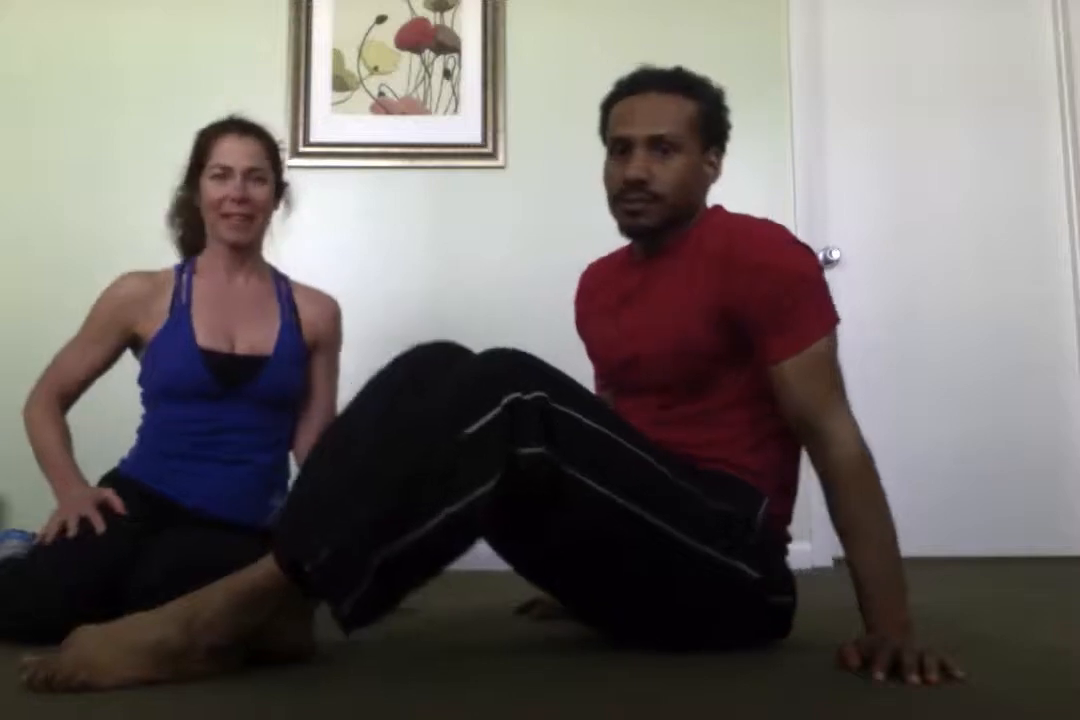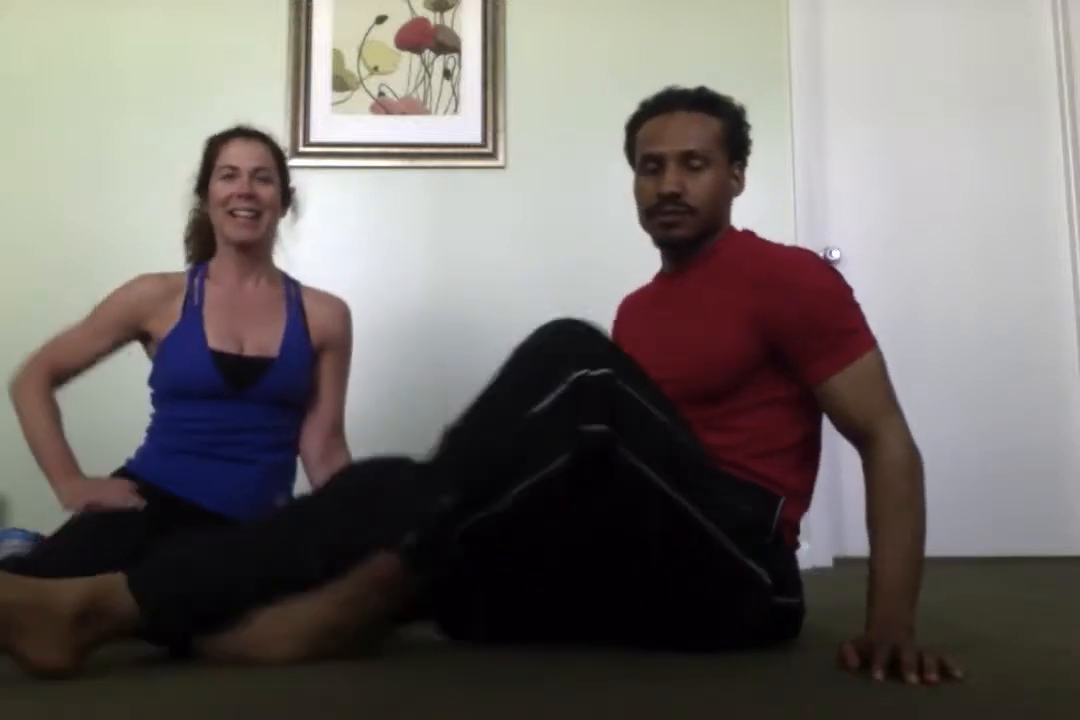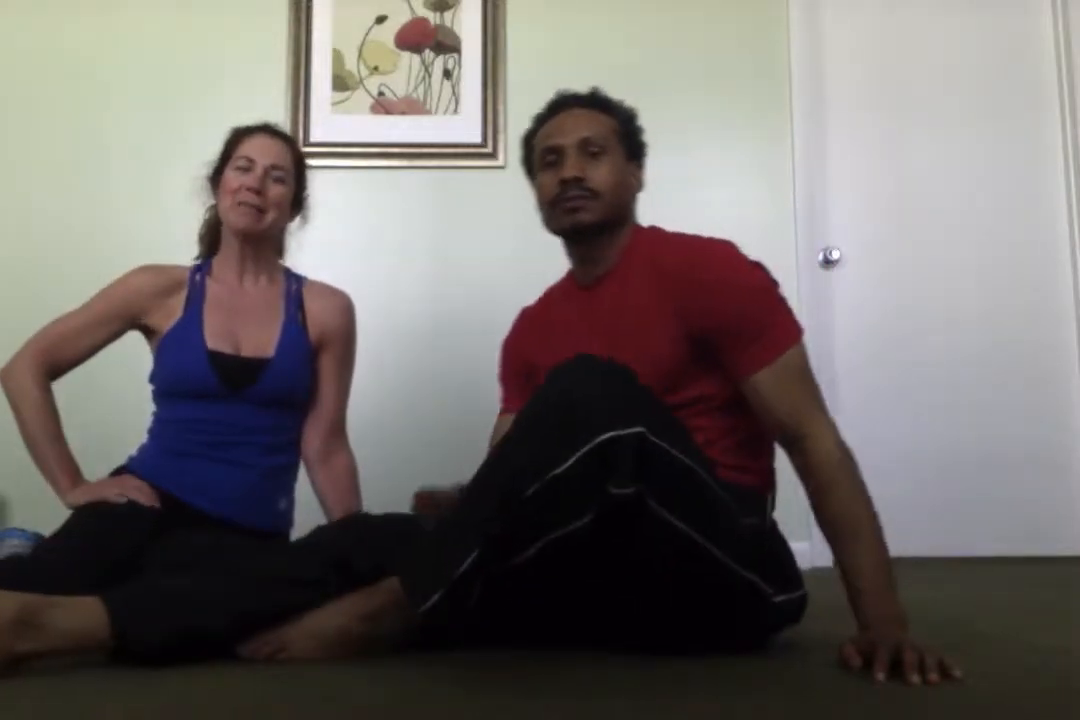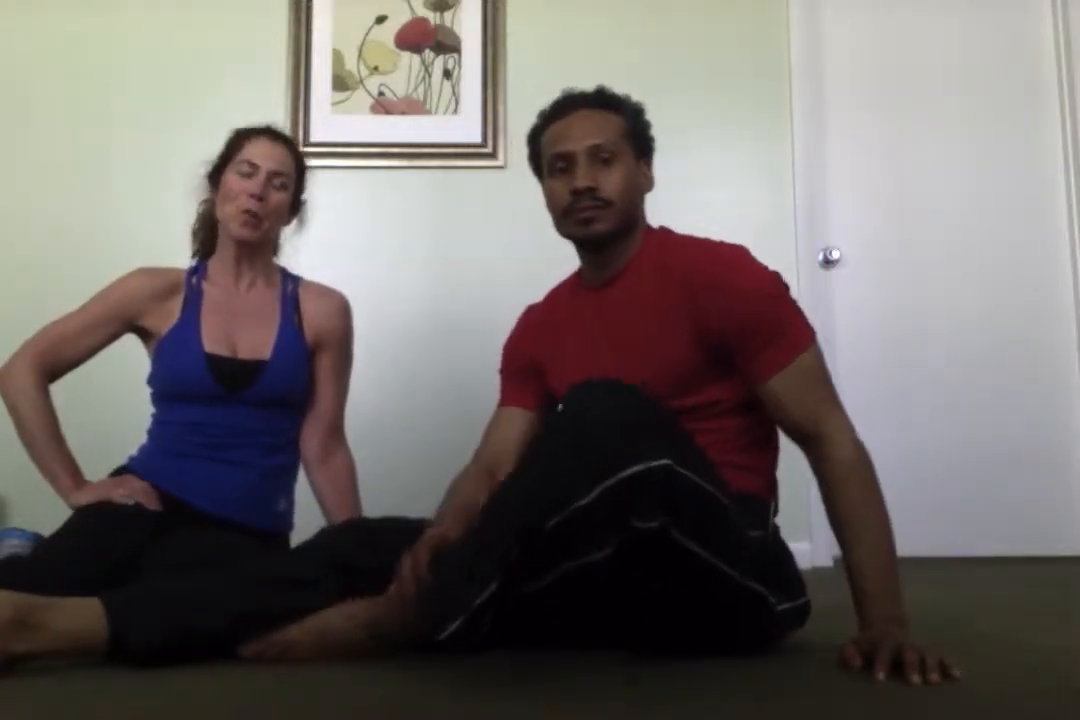
dt=0.7s
person 1, frame 1
left shoulder: (758, 256)
right shoulder: (597, 284)
left elbow: (830, 435)
left wrist: (888, 623)
right wrist: (574, 567)
left hip: (725, 567)
right hip: (628, 562)
left knee: (511, 388)
right knee: (436, 372)
left ankle: (224, 612)
right ankle: (284, 603)
person 1, frame 2
left shoulder: (789, 280)
right shoulder: (635, 313)
left elbow: (887, 441)
left wrist: (891, 621)
right wrist: (520, 455)
left hip: (734, 571)
right hip: (628, 567)
left knee: (568, 354)
right knee: (391, 485)
left ankle: (357, 598)
right ankle: (95, 606)
person 1, frame 3
left shoulder: (707, 273)
right shoulder: (534, 330)
left elbow: (814, 440)
right elbow: (535, 471)
left wrist: (883, 623)
right wrist: (469, 512)
left hip: (725, 570)
right hip: (609, 571)
left knee: (594, 393)
right knee: (369, 538)
left ankle: (390, 610)
person 1, frame 4
left shoulder: (718, 277)
right shoulder: (540, 329)
left elbow: (831, 441)
right elbow: (492, 474)
left wrist: (884, 622)
right wrist: (434, 548)
left hip: (731, 573)
right hip: (611, 573)
left knee: (611, 412)
right knee: (370, 543)
left ankle: (396, 624)
person 2, frame 1
left shoulder: (314, 313)
right shoulder: (141, 296)
left elbow: (315, 442)
right elbow: (45, 402)
right wrist: (72, 490)
left hip: (243, 530)
right hip: (141, 501)
person 2, frame 2
left shoulder: (323, 315)
right shoulder: (157, 297)
left elbow: (324, 447)
right wrist: (70, 482)
left hip: (247, 526)
right hip: (150, 499)
person 2, frame 3
left shoulder: (325, 310)
right shoulder: (160, 290)
left elbow: (325, 448)
right wrist: (72, 486)
left hip: (249, 531)
right hip: (150, 500)
person 2, frame 4
left shoulder: (322, 310)
right shoulder: (158, 292)
left elbow: (323, 448)
right wrist: (75, 488)
left hip: (248, 533)
right hip: (150, 503)
